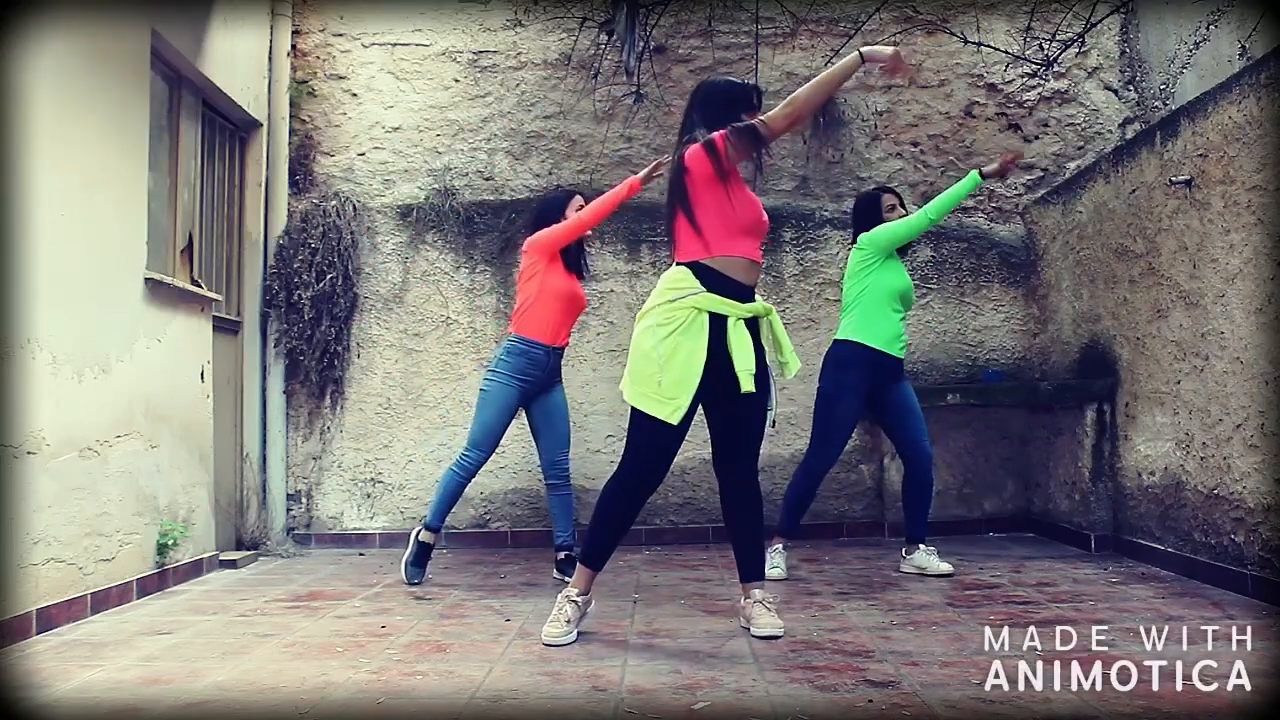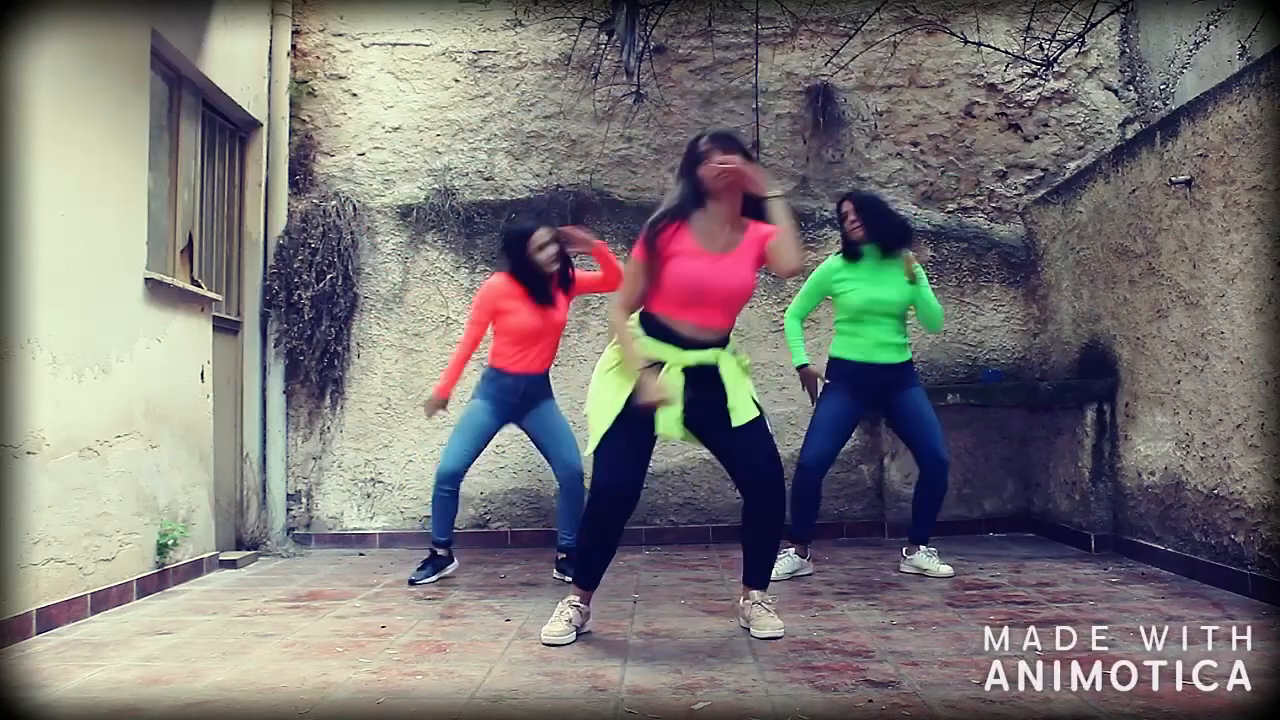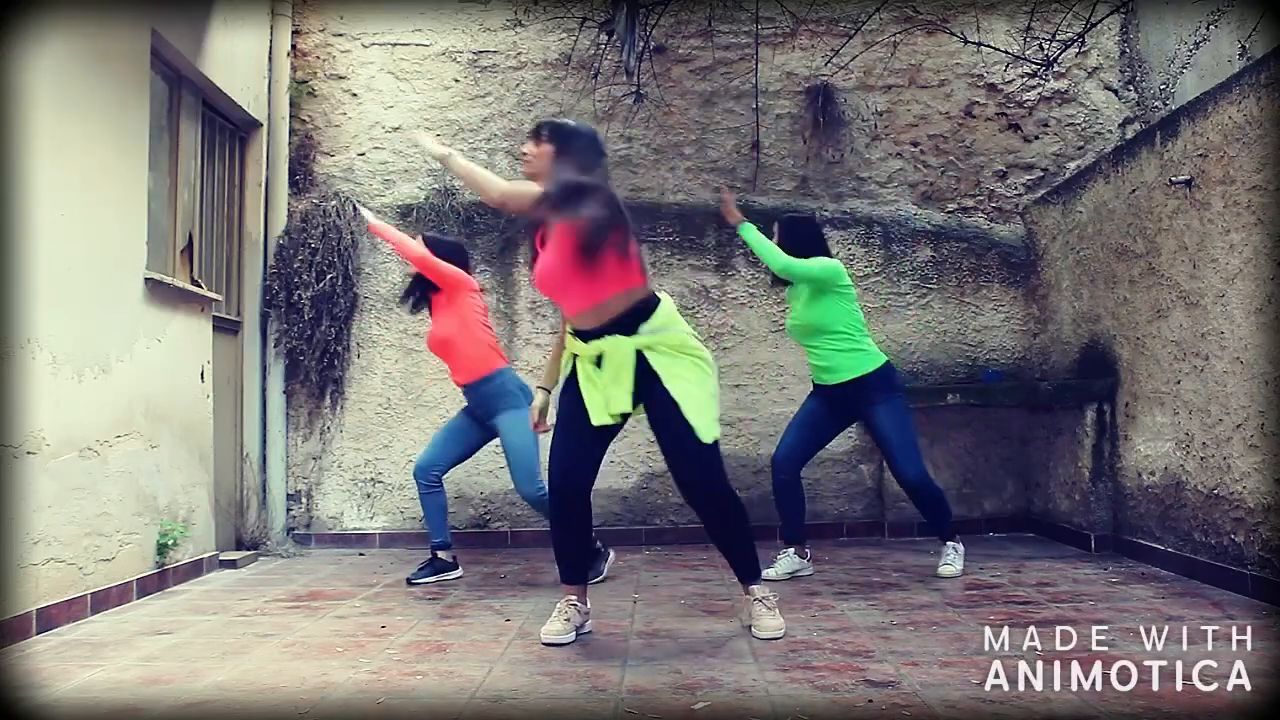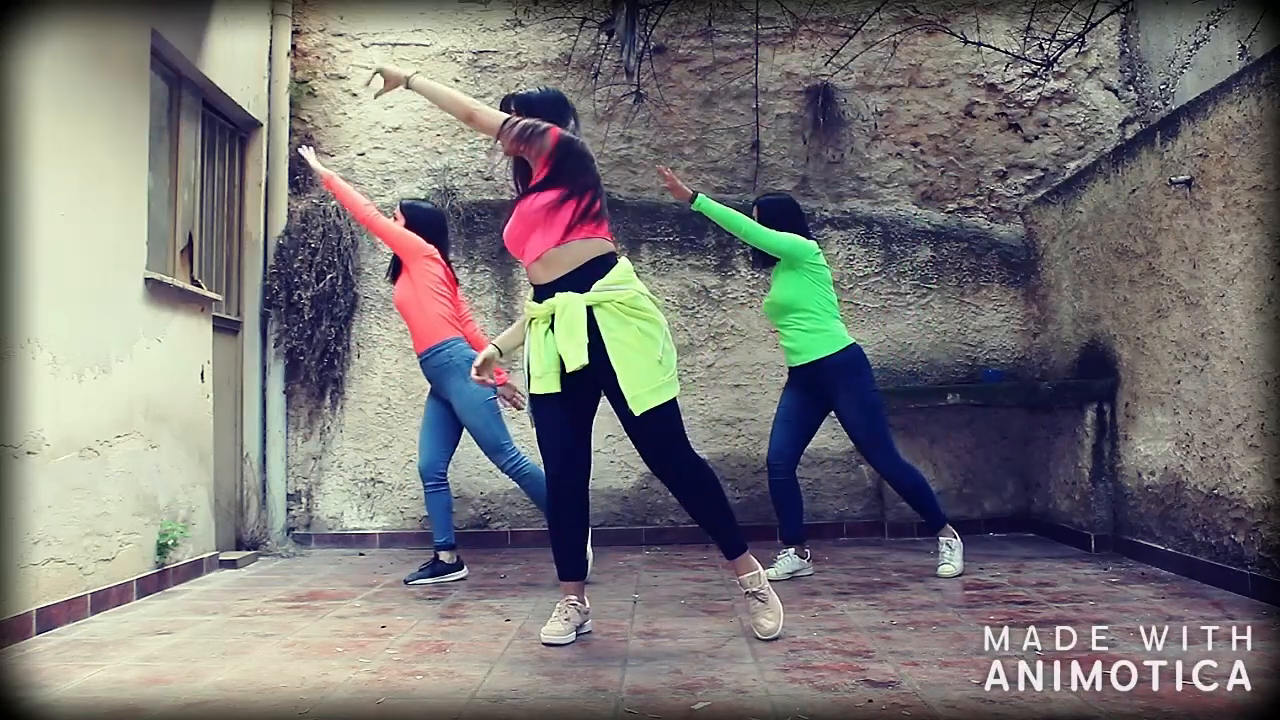
dt=0.5s
person 1, frame 1
left shoulder: (723, 177)
right shoulder: (703, 153)
right elbow: (789, 113)
right wrist: (862, 55)
left hip: (737, 325)
right hip: (690, 320)
left knee: (740, 467)
right knee: (643, 466)
left ankle: (753, 594)
right ankle: (577, 594)
person 1, frame 2
left shoulder: (759, 234)
right shoulder: (667, 227)
left elbow: (790, 266)
right elbow: (620, 310)
left wrist: (771, 199)
right wrist: (644, 374)
left hip: (711, 374)
right hip: (646, 366)
left knee: (766, 481)
right knee: (613, 491)
left ankle: (754, 596)
right ankle: (578, 601)
person 1, frame 3
left shoulder: (585, 198)
right shoulder: (549, 232)
left elbow: (497, 193)
left wrist: (448, 155)
right wrist: (545, 385)
left hip: (653, 351)
right hip: (593, 363)
left knee: (703, 480)
right knee: (564, 485)
left ankle: (755, 590)
right ankle: (573, 601)
person 1, frame 4
left shoulder: (564, 158)
right shoulder: (533, 198)
left elbow: (472, 112)
left wrist: (407, 78)
right wrist: (498, 347)
left hip: (610, 315)
right hip: (556, 334)
left knee: (668, 454)
right knee: (562, 473)
left ankle: (749, 574)
right ankle: (573, 601)
person 2, frame 1
left shoulder: (892, 259)
right shoulder: (870, 241)
right elbow: (927, 215)
right wrist: (981, 175)
left hip: (889, 369)
right hip: (850, 362)
left knee: (919, 455)
right knee: (821, 457)
left ankle: (915, 549)
right ankle: (779, 544)
person 2, frame 2
left shoulder: (904, 263)
right shoulder: (835, 267)
left elbow: (935, 323)
right elbow: (793, 315)
left wrist: (916, 278)
right wrist: (802, 363)
left hip: (899, 377)
right hip: (847, 377)
left knee: (936, 460)
right knee: (812, 461)
left ankle: (917, 550)
right ankle: (798, 551)
person 2, frame 3
left shoulder: (829, 271)
right shoulder: (797, 290)
left elbow: (783, 264)
left wrist: (741, 225)
left hip: (874, 385)
right hip: (829, 393)
left knee: (912, 474)
right knee: (783, 463)
left ankle: (951, 544)
right ankle: (795, 553)
person 2, frame 4
left shoulder: (803, 250)
right shoulder: (782, 269)
left elbow: (746, 230)
left wrist: (693, 198)
left hip: (842, 368)
right hip: (803, 378)
left knee: (885, 460)
right knee: (778, 463)
left ankle: (945, 534)
right ankle: (796, 552)
person 3, frame 1
left shoulder: (569, 269)
right shoulder: (538, 245)
right elbow: (588, 221)
right wrist: (635, 184)
left hip: (549, 373)
right hip: (515, 363)
left knee: (557, 469)
right knee: (473, 458)
left ankle: (565, 557)
right ankle: (425, 537)
person 3, frame 2
left shoulder: (563, 283)
right shoulder: (498, 287)
left elbow: (614, 279)
right elbow: (468, 342)
left wrist: (594, 246)
right wrist: (443, 390)
left hip: (538, 394)
right hip: (496, 392)
left knee: (572, 471)
right knee: (449, 470)
left ankle: (566, 557)
right ankle: (441, 553)
person 3, frame 3
left shoulder: (459, 283)
right shoulder: (439, 304)
left elbow: (413, 252)
left wrist: (374, 224)
left hip: (505, 397)
right hip: (477, 405)
left knee: (531, 490)
right knee: (426, 469)
left ankle: (590, 550)
right ankle: (443, 557)
person 3, frame 4
left shoulder: (422, 252)
right shoulder: (425, 270)
left elbow: (367, 214)
right elbow: (468, 325)
left wrist: (324, 173)
right wrist: (498, 376)
left hip: (456, 367)
right hip: (442, 376)
left knee: (506, 458)
right knee: (430, 469)
right ankle: (446, 559)
